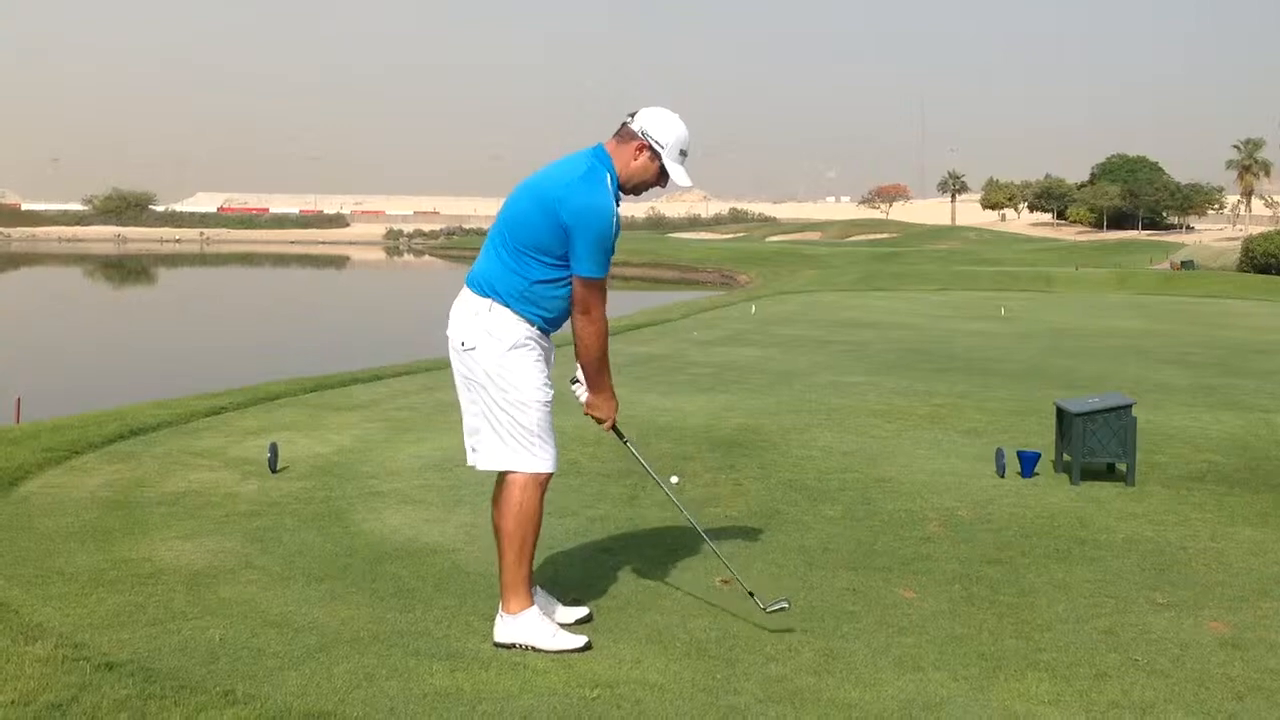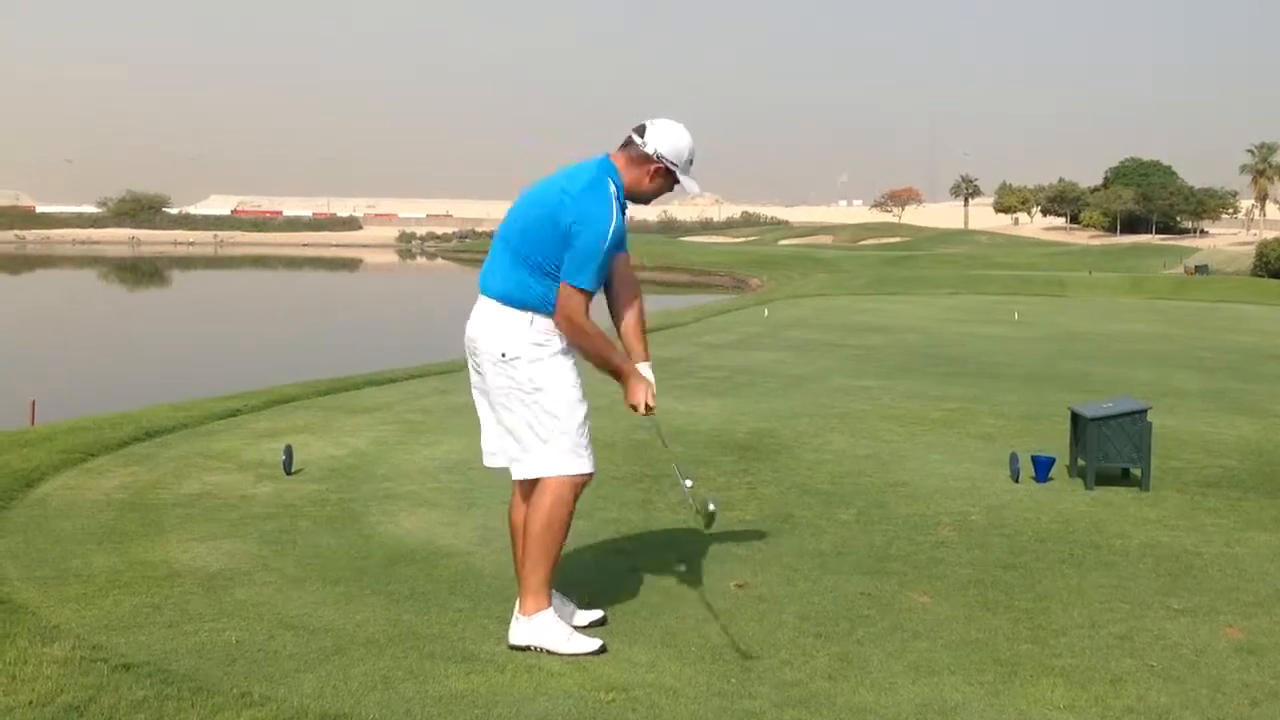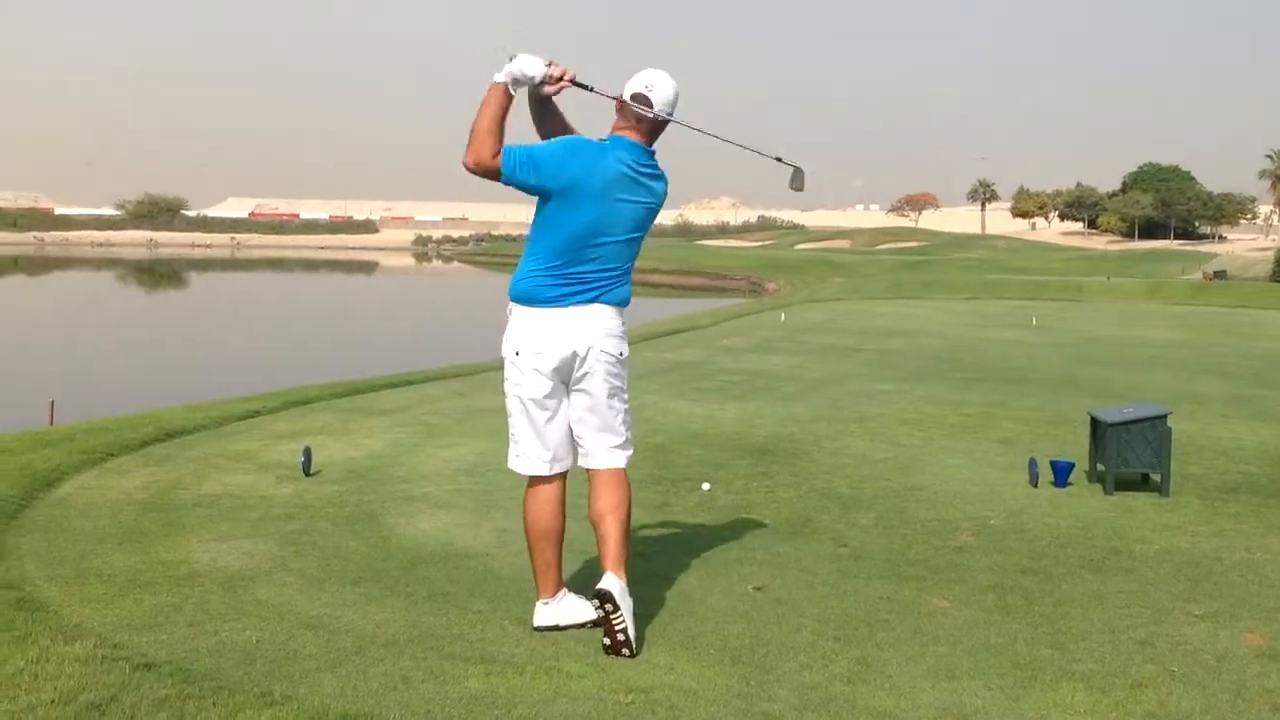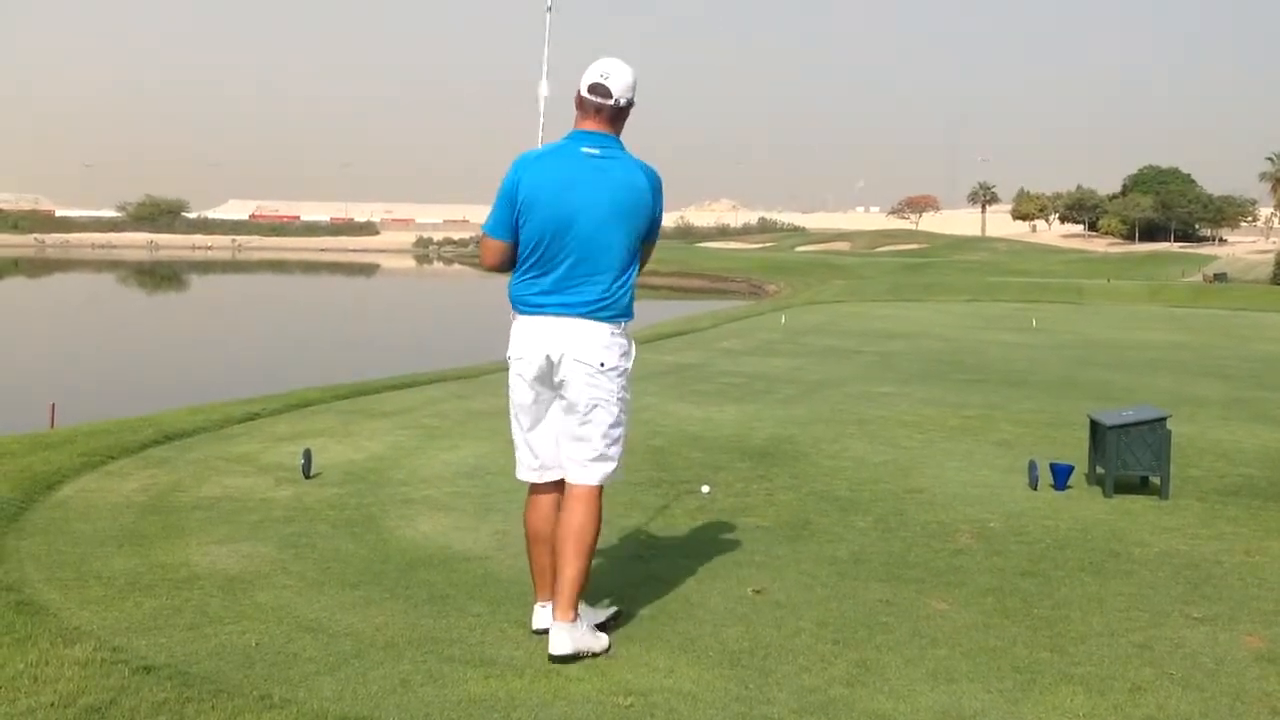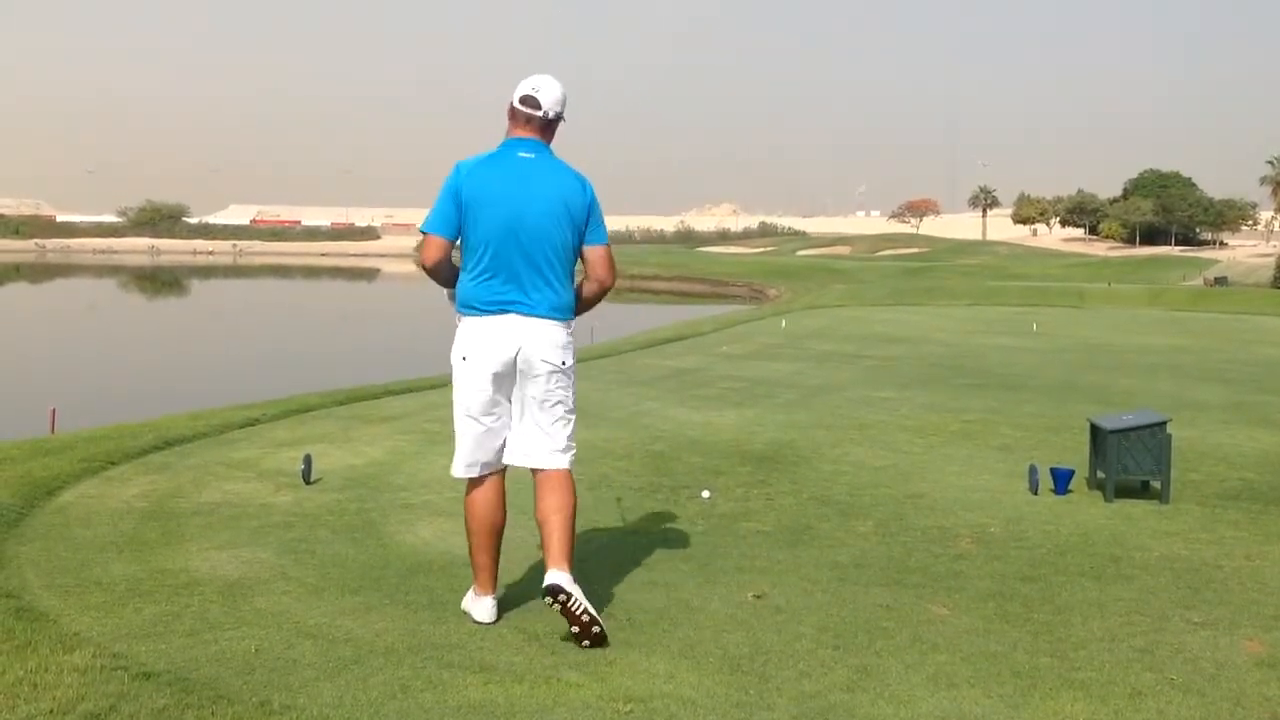
dt=1s
person 1, frame 1
left shoulder: (584, 175)
right shoulder: (593, 199)
left elbow: (581, 302)
right elbow: (588, 311)
left wrist: (589, 372)
right wrist: (601, 390)
left hip: (501, 327)
right hip: (499, 332)
left knee: (518, 466)
right knee: (528, 468)
left ankle: (522, 594)
right ankle: (516, 615)
person 1, frame 2
left shoulder: (595, 184)
right shoulder: (599, 211)
left elbow: (625, 292)
right elbow: (570, 318)
left wrist: (641, 364)
right wrist: (626, 376)
left hip: (508, 335)
right hip: (524, 336)
left knee: (535, 471)
right knee: (565, 470)
left ankle: (536, 596)
right ankle: (533, 616)
person 1, frame 3
left shoulder: (578, 161)
right shoulder: (655, 183)
left elbow: (478, 158)
left wrist: (506, 81)
right wrist: (540, 95)
left hip: (537, 329)
right hip: (601, 329)
left knee: (545, 469)
right knee: (607, 461)
left ankle: (550, 599)
right ankle: (614, 580)
person 1, frame 4
left shoulder: (529, 168)
right shoulder: (644, 181)
left elbow: (492, 258)
left hip: (533, 334)
right hip: (598, 340)
left knee: (543, 478)
right knee: (586, 480)
left ankle: (547, 603)
right ankle: (568, 620)
person 1, frame 5
left shoulder: (467, 174)
right shoulder: (576, 186)
left elbow: (431, 258)
right elbow: (602, 279)
left hip: (482, 336)
right hip: (548, 338)
left knee: (482, 471)
right knee: (553, 466)
left ankle: (483, 594)
right ankle: (560, 574)
